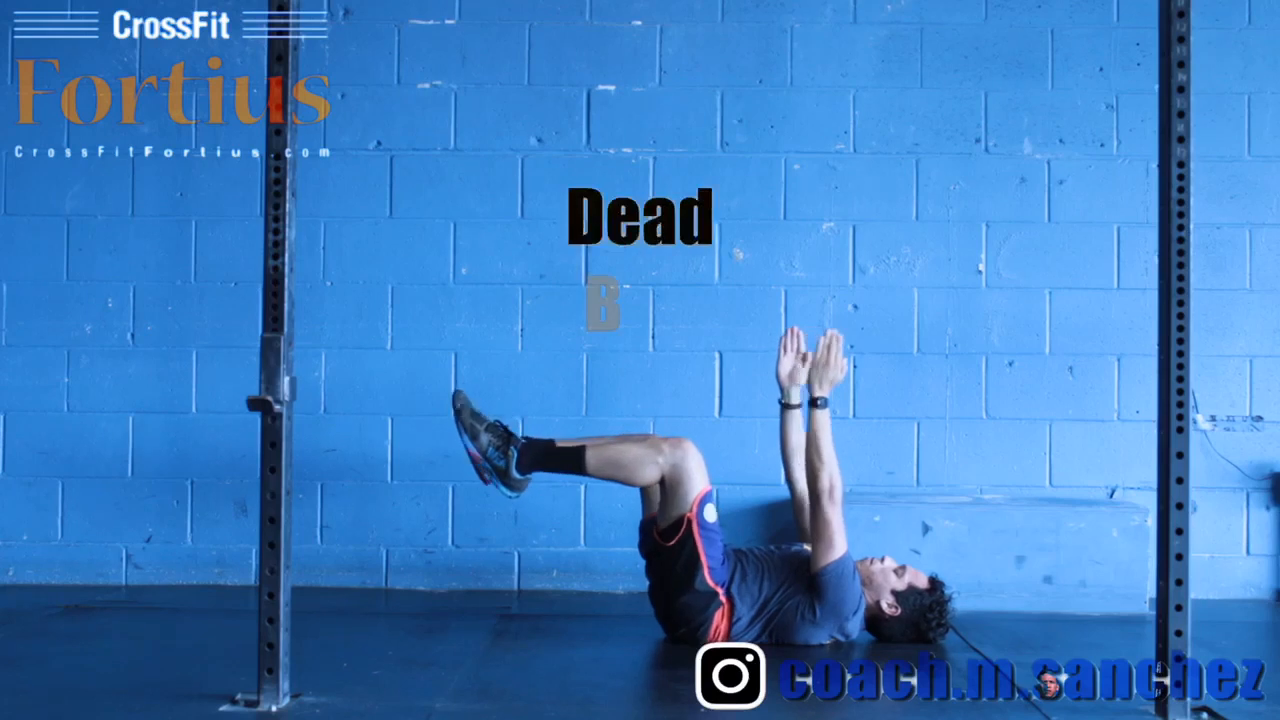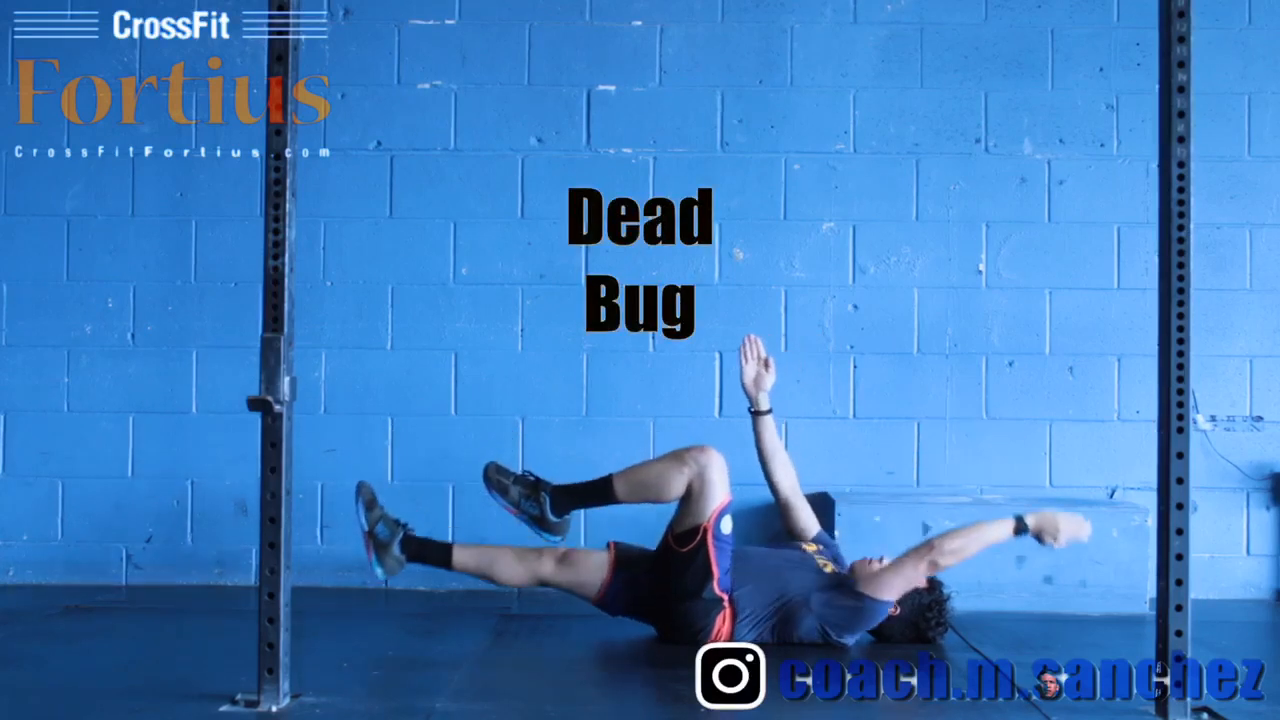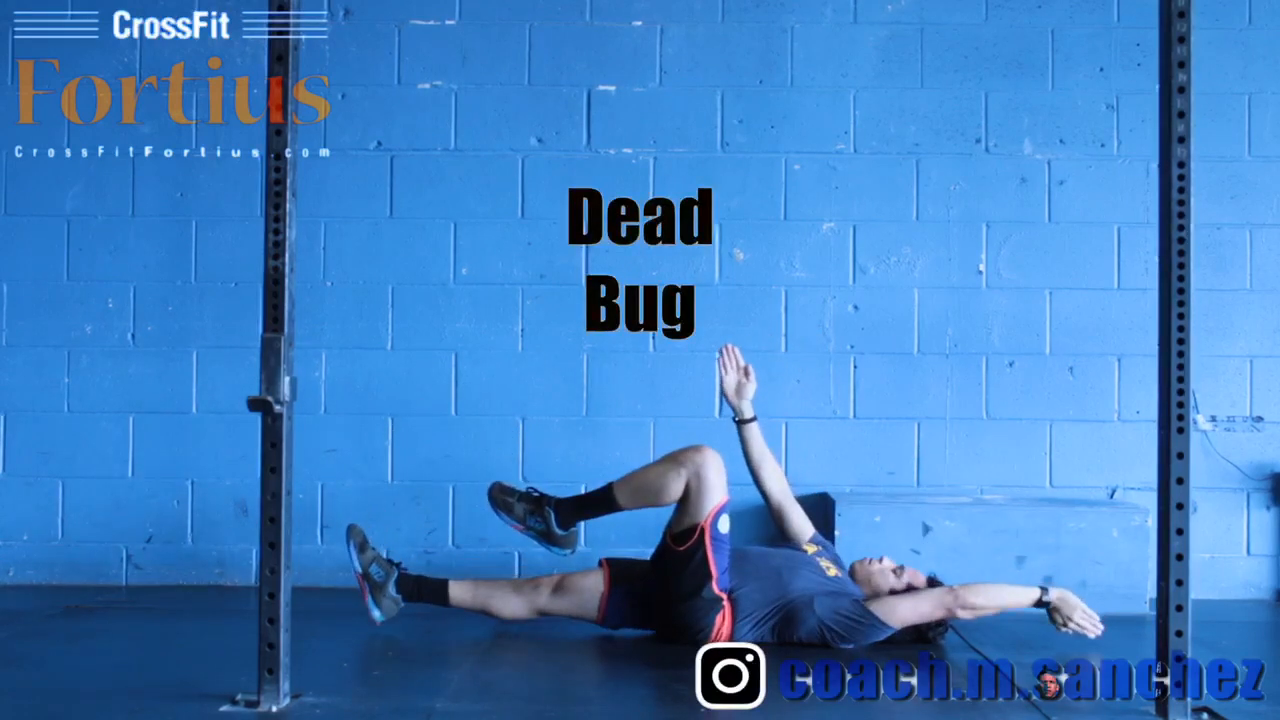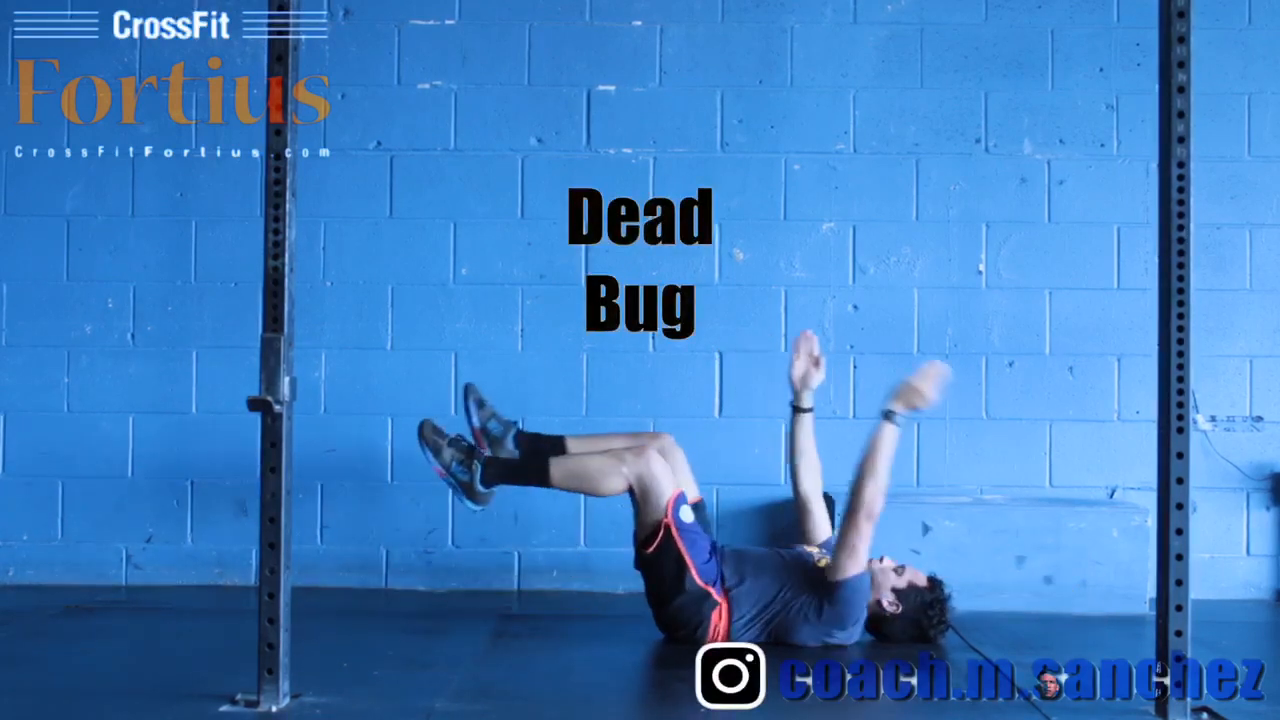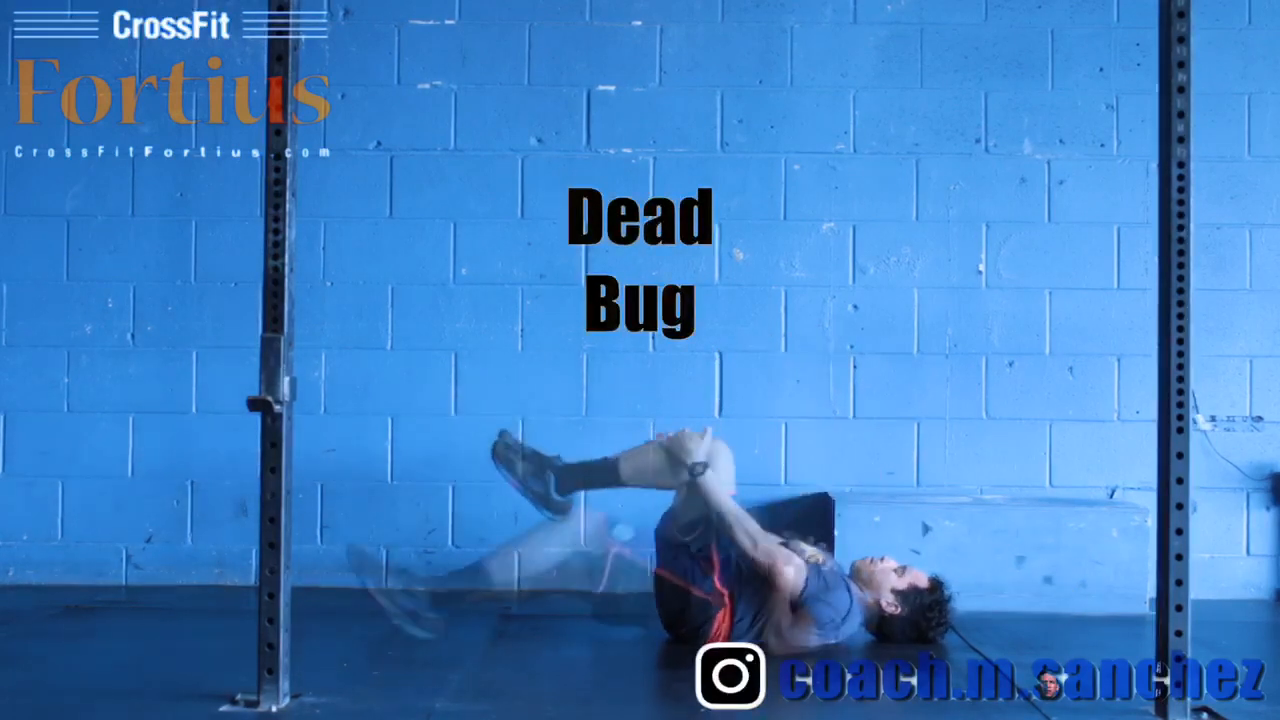
dt=1s
person 1, frame 1
left shoulder: (842, 603)
right shoulder: (842, 580)
left elbow: (827, 497)
right elbow: (802, 483)
left wrist: (819, 397)
right wrist: (791, 393)
left hip: (703, 603)
right hip: (696, 587)
left knee: (679, 452)
right knee: (654, 448)
left ankle: (521, 460)
right ankle: (517, 453)
person 1, frame 2
left shoulder: (856, 609)
right shoulder: (832, 563)
left elbow: (933, 553)
right elbow: (786, 486)
left wrist: (1024, 524)
right wrist: (760, 402)
left hip: (703, 606)
right hip: (677, 589)
left knee: (705, 461)
right knee: (549, 562)
left ankle: (556, 500)
right ankle: (407, 547)
person 1, frame 3
left shoulder: (859, 616)
right shoulder: (826, 560)
left elbow: (954, 602)
right elbow: (776, 489)
left wrist: (1047, 595)
right wrist: (745, 410)
left hip: (704, 607)
right hip: (674, 592)
left knee: (702, 461)
right knee: (541, 593)
left ankle: (561, 515)
right ankle: (399, 588)
person 1, frame 4
left shoulder: (845, 610)
right shoulder: (829, 565)
left elbow: (864, 514)
right elbow: (808, 489)
left wrist: (894, 415)
right wrist: (803, 397)
left hip: (700, 605)
right hip: (705, 580)
left knee: (643, 462)
right knee: (660, 444)
left ankle: (483, 474)
right ankle: (512, 443)
person 1, frame 5
left shoulder: (843, 605)
right shoulder: (850, 579)
left elbow: (755, 549)
left wrist: (701, 469)
left hip: (703, 607)
right hip: (705, 584)
left knee: (702, 456)
right knee: (700, 451)
left ankle: (561, 480)
right ankle: (559, 476)
